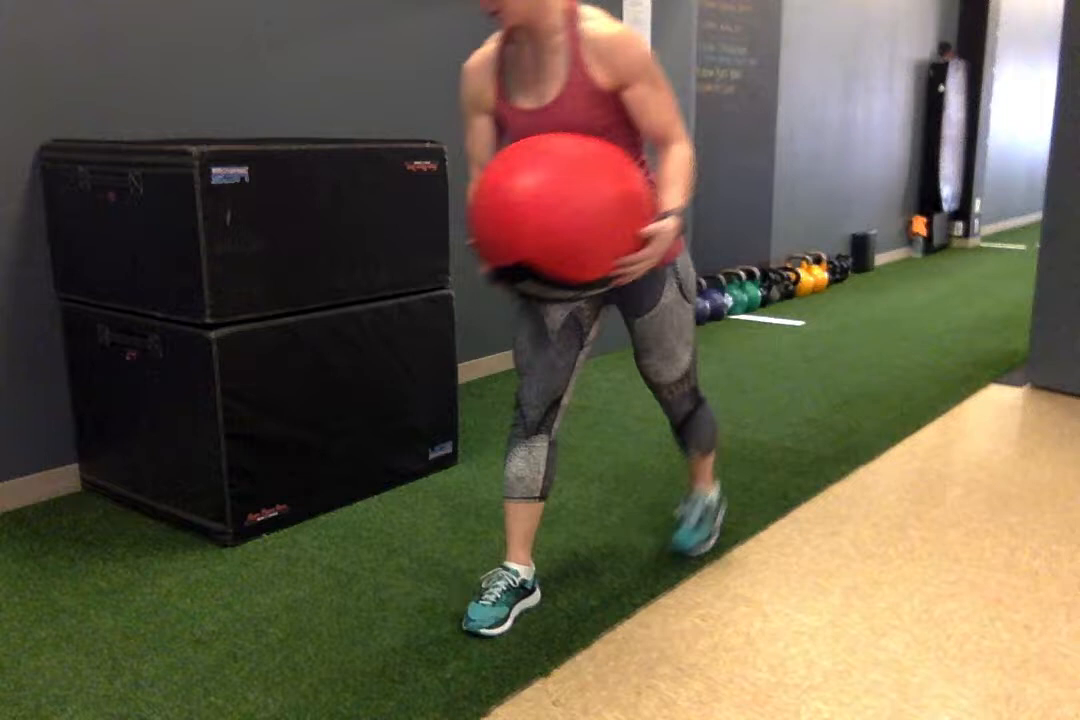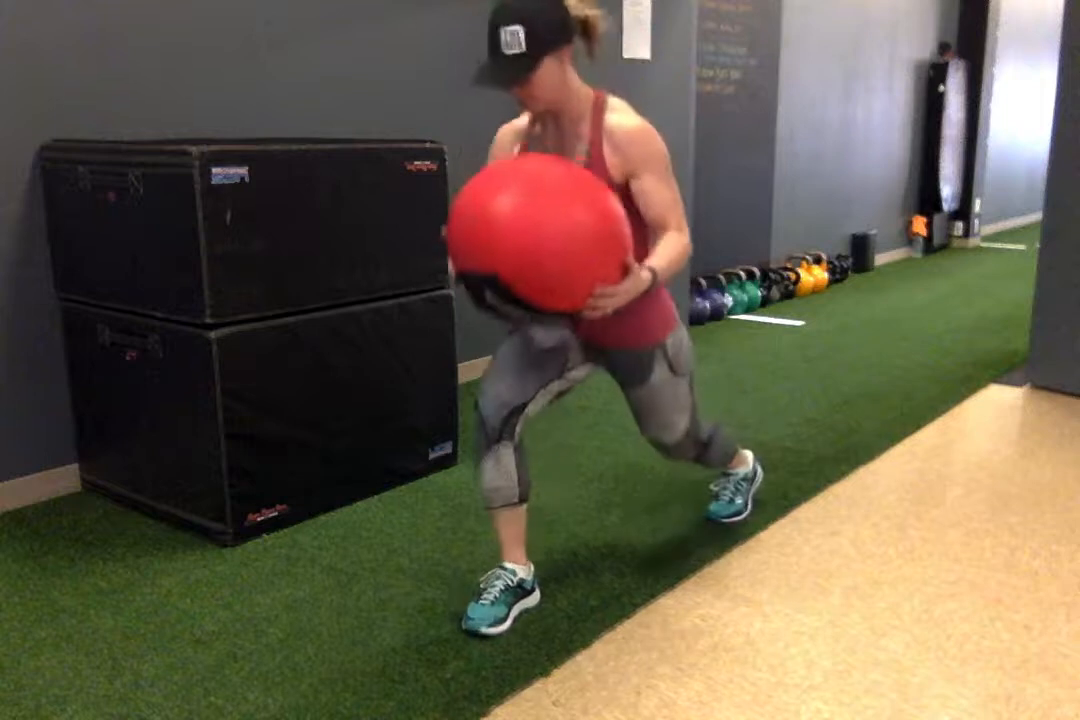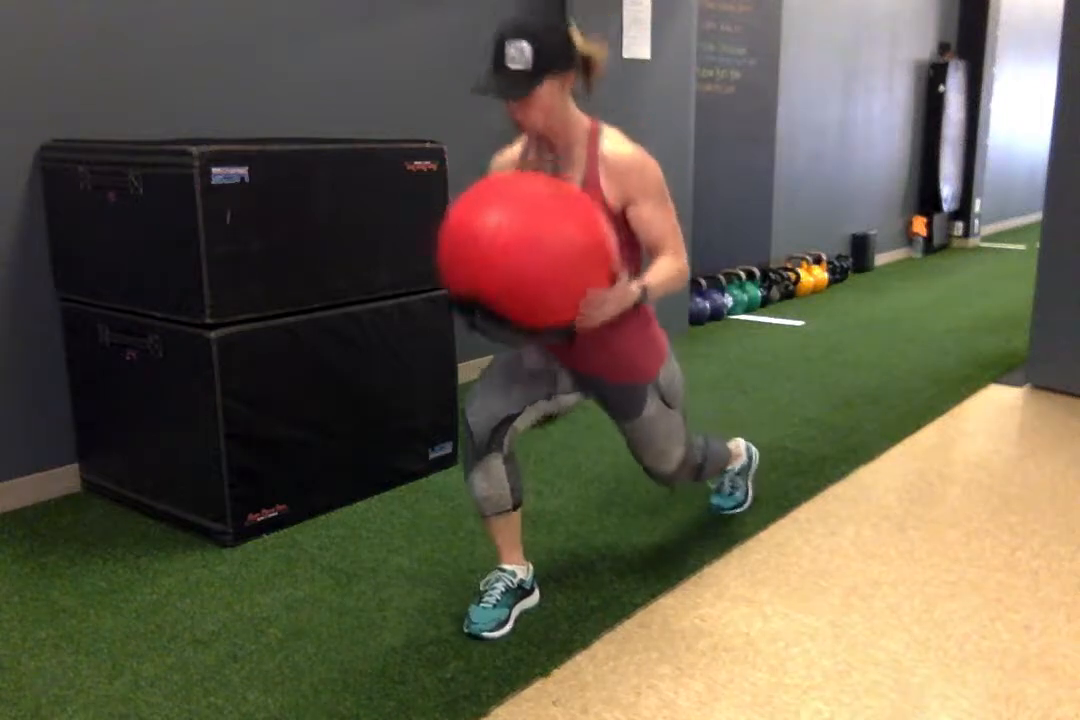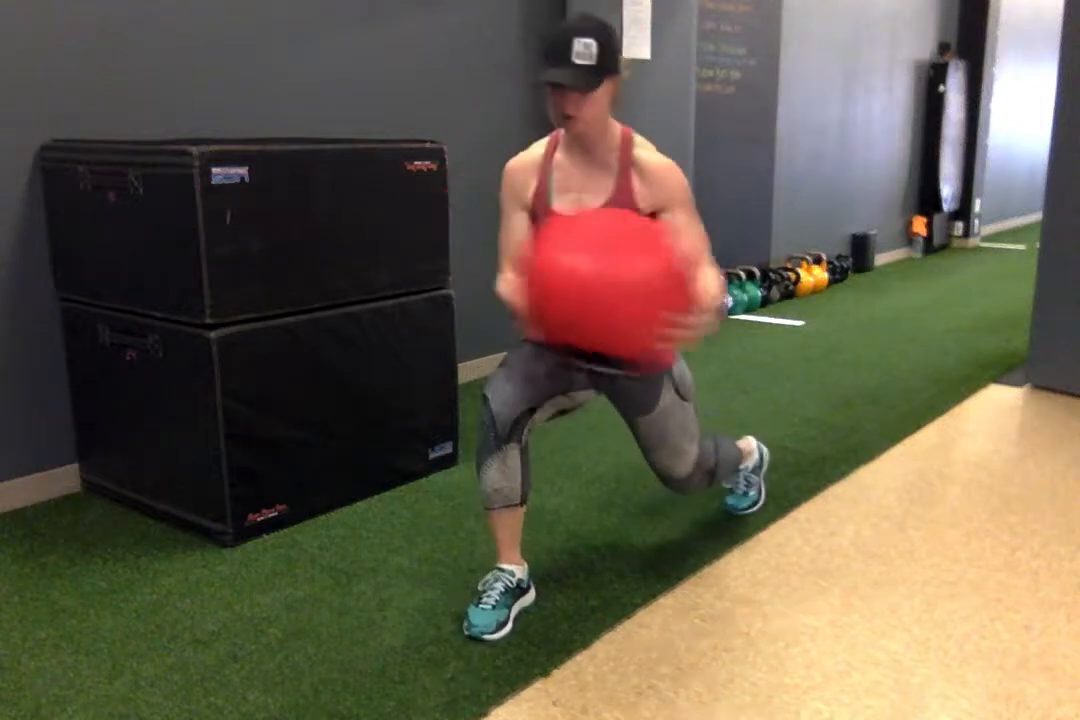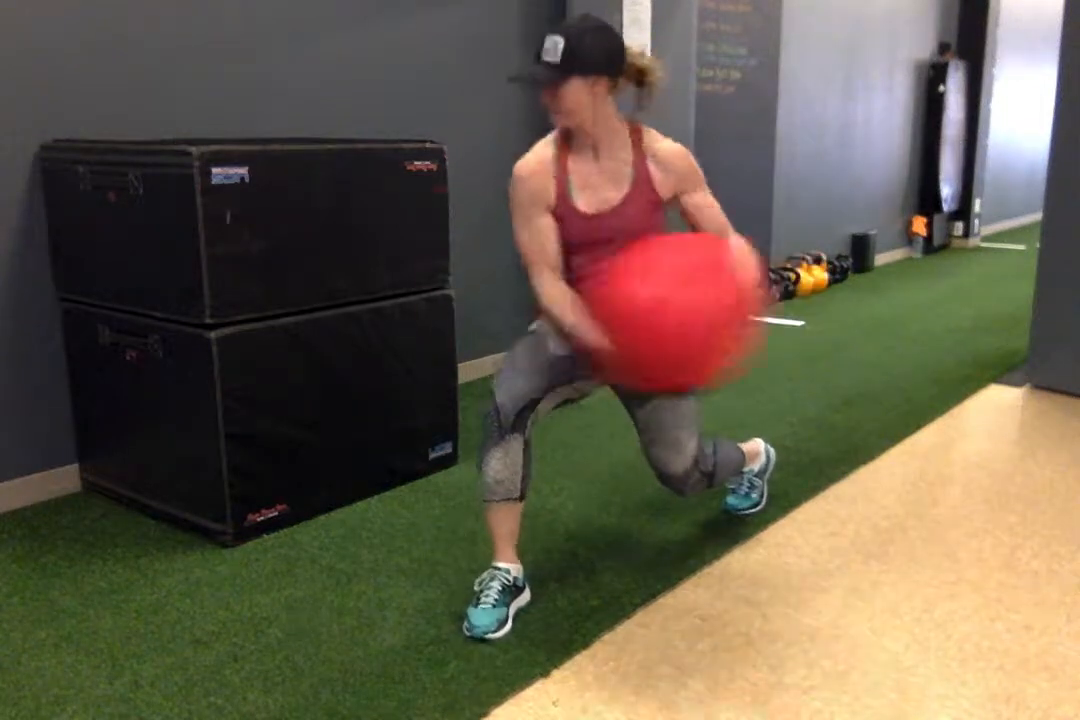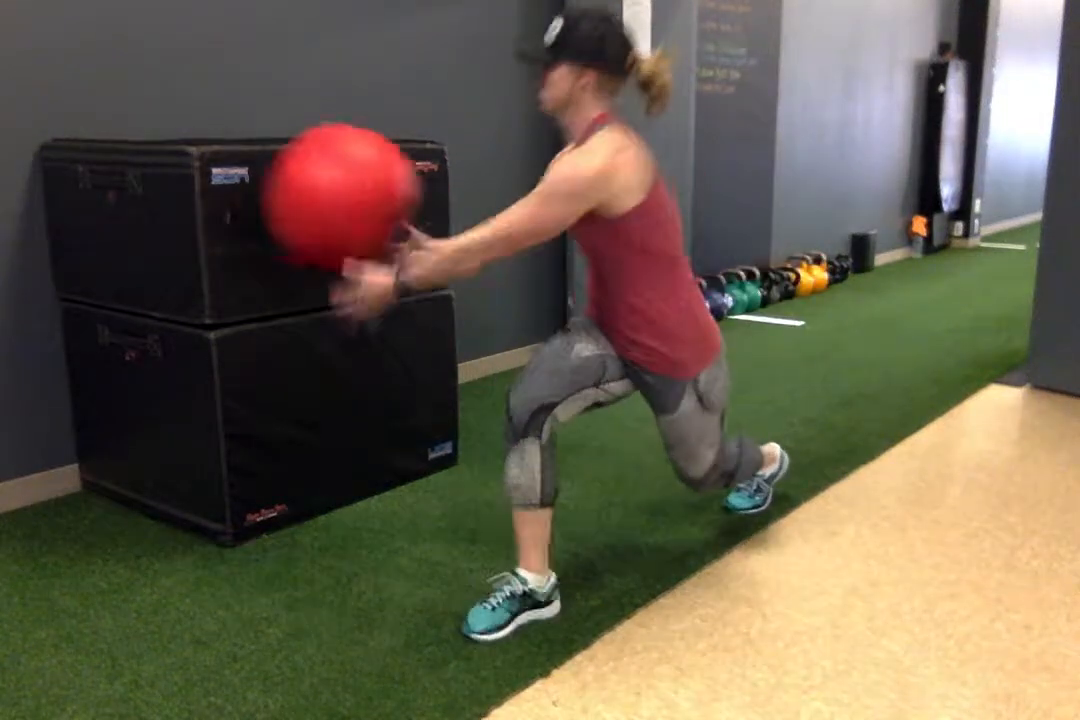
dt=0.5s
person 1, frame 1
right shoulder: (482, 72)
left elbow: (675, 143)
right elbow: (484, 182)
left wrist: (669, 220)
left hip: (643, 254)
left knee: (672, 383)
right knee: (536, 407)
left ankle: (704, 493)
right ankle: (517, 572)
person 1, frame 2
left shoulder: (627, 134)
right shoulder: (511, 139)
left elbow: (676, 236)
left wrist: (644, 279)
left hip: (638, 323)
right hip: (557, 316)
left knee: (674, 437)
right knee: (494, 414)
left ankle: (740, 468)
right ankle: (514, 574)
person 1, frame 3
left shoulder: (623, 162)
right shoulder: (506, 165)
left elbow: (676, 261)
left wrist: (633, 293)
left hip: (626, 354)
right hip: (547, 343)
left knee: (667, 464)
right knee: (482, 426)
left ankle: (736, 457)
right ankle: (513, 575)
person 1, frame 4
left shoulder: (653, 171)
right shoulder: (524, 170)
left elbow: (702, 269)
right elbow: (511, 271)
left wrist: (703, 313)
right wrist: (527, 309)
right hip: (559, 344)
left knee: (683, 471)
right knee: (499, 413)
left ankle: (747, 456)
right ankle: (510, 574)
person 1, frame 5
left shoulder: (666, 159)
right shoulder: (534, 170)
left elbow: (726, 240)
right elbow: (547, 279)
right wrist: (595, 342)
right hip: (570, 329)
left knee: (681, 470)
right knee: (507, 405)
left ankle: (753, 457)
right ankle: (505, 574)
person 1, frame 6
left shoulder: (594, 165)
right shoulder: (583, 153)
left elbow: (491, 247)
right elbow: (512, 228)
left wrist: (396, 283)
right wrist: (437, 251)
left hip: (678, 346)
right hip: (610, 329)
left knee: (701, 469)
right knee: (527, 410)
left ankle: (766, 460)
right ankle: (533, 581)
